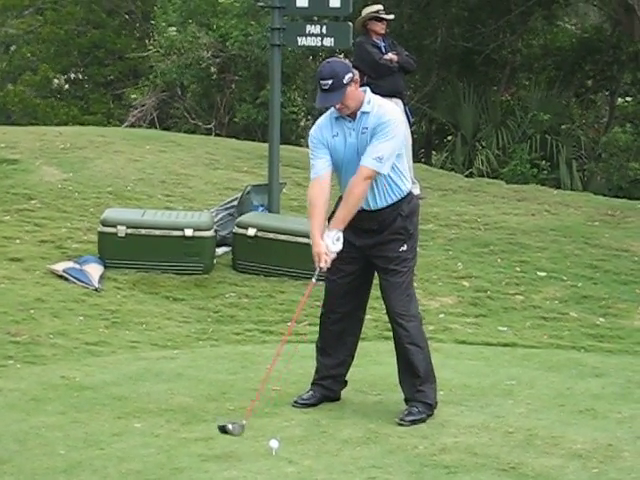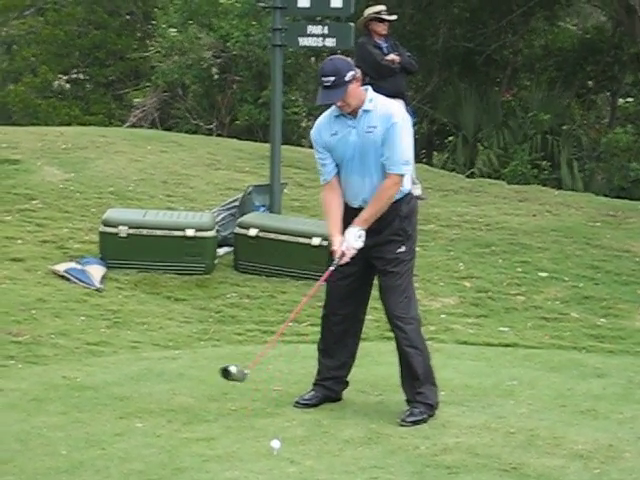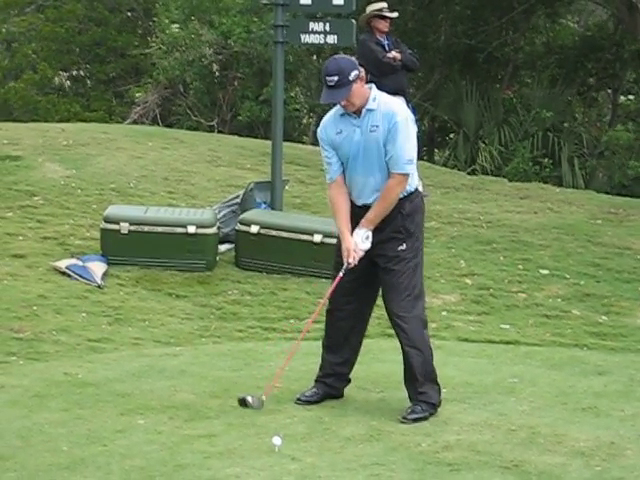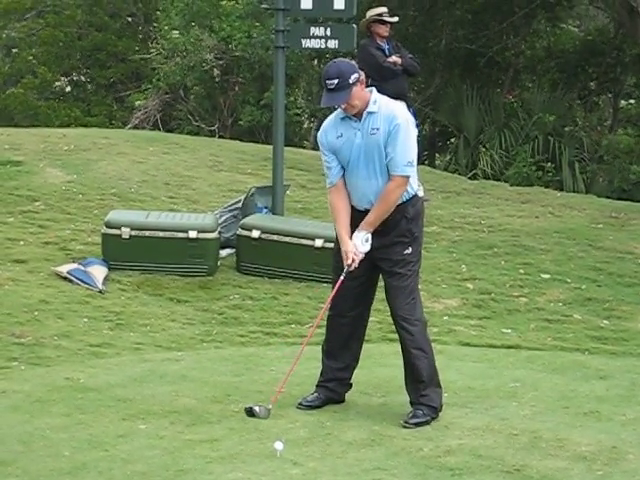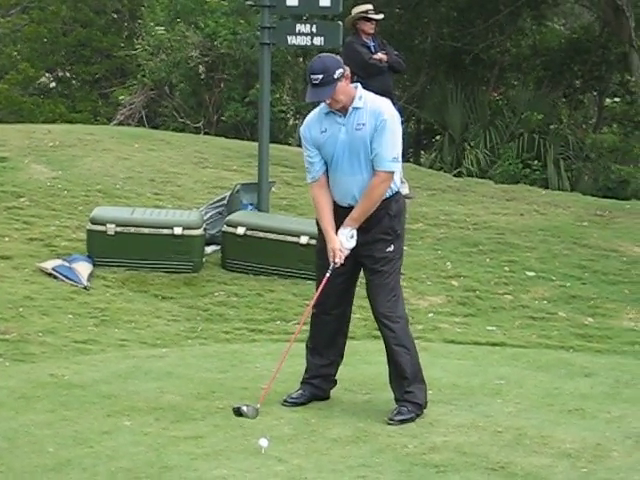
dt=0.4s
person 1, frame 1
left shoulder: (387, 117)
right shoulder: (322, 129)
left elbow: (365, 177)
right elbow: (319, 184)
left wrist: (334, 230)
right wrist: (317, 237)
left hip: (394, 218)
right hip: (352, 219)
left knee: (401, 309)
right knee: (337, 307)
left ankle: (421, 396)
right ankle: (327, 383)
person 1, frame 2
left shoulder: (392, 115)
right shoulder: (323, 127)
left elbow: (394, 179)
right elbow: (331, 186)
left wrist: (358, 227)
right wrist: (336, 235)
left hip: (392, 218)
right hip: (352, 216)
left knee: (400, 309)
right knee: (339, 307)
left ankle: (422, 396)
right ankle: (329, 383)
person 1, frame 3
left shoulder: (395, 113)
right shoulder: (329, 126)
left elbow: (400, 178)
right elbow: (337, 184)
left wrist: (367, 228)
right wrist: (347, 236)
left hip: (398, 215)
right hip: (357, 214)
left knee: (404, 307)
right knee: (344, 303)
left ankle: (425, 394)
right ankle: (331, 380)
person 1, frame 4
left shoulder: (395, 116)
right shoulder: (329, 130)
left elbow: (399, 181)
right elbow: (337, 188)
left wrist: (364, 232)
right wrist: (345, 240)
left hip: (399, 219)
right hip: (357, 218)
left knee: (406, 310)
right knee: (344, 308)
left ankle: (426, 399)
right ankle: (332, 385)
person 1, frame 5
left shoulder: (380, 112)
right shoulder: (312, 124)
left elbow: (384, 176)
right elbow: (318, 183)
left wrist: (351, 227)
right wrist: (331, 235)
left hip: (381, 216)
right hip: (338, 216)
left knee: (387, 307)
right knee: (327, 306)
left ankle: (411, 395)
right ankle: (317, 382)
person 2, frame 1
left shoulder: (390, 43)
right shoulder: (362, 44)
left elbow: (412, 64)
right elbow: (379, 67)
left wrist: (396, 59)
right wrist: (398, 64)
left hip: (397, 100)
left knee: (405, 144)
left ankle: (411, 187)
person 2, frame 2
left shoulder: (392, 43)
right shoulder: (364, 45)
left elbow: (413, 65)
right elbow: (381, 68)
left wrist: (398, 60)
right wrist: (400, 65)
left hip: (399, 101)
left ankle: (412, 186)
person 2, frame 3
left shoulder: (394, 42)
right shoulder: (365, 41)
left elbow: (414, 63)
right elbow: (382, 65)
left wrist: (399, 57)
right wrist: (401, 63)
left hip: (400, 98)
person 2, frame 4
left shoulder: (393, 44)
right shoulder: (366, 46)
left elbow: (415, 67)
right elbow: (383, 69)
left wrist: (400, 61)
right wrist: (403, 66)
person 2, frame 5
left shoulder: (380, 42)
right shoulder: (351, 44)
left elbow: (401, 65)
right elbow: (369, 67)
left wrist: (385, 58)
right wrist: (387, 64)
left hip: (387, 101)
left ankle: (399, 185)
